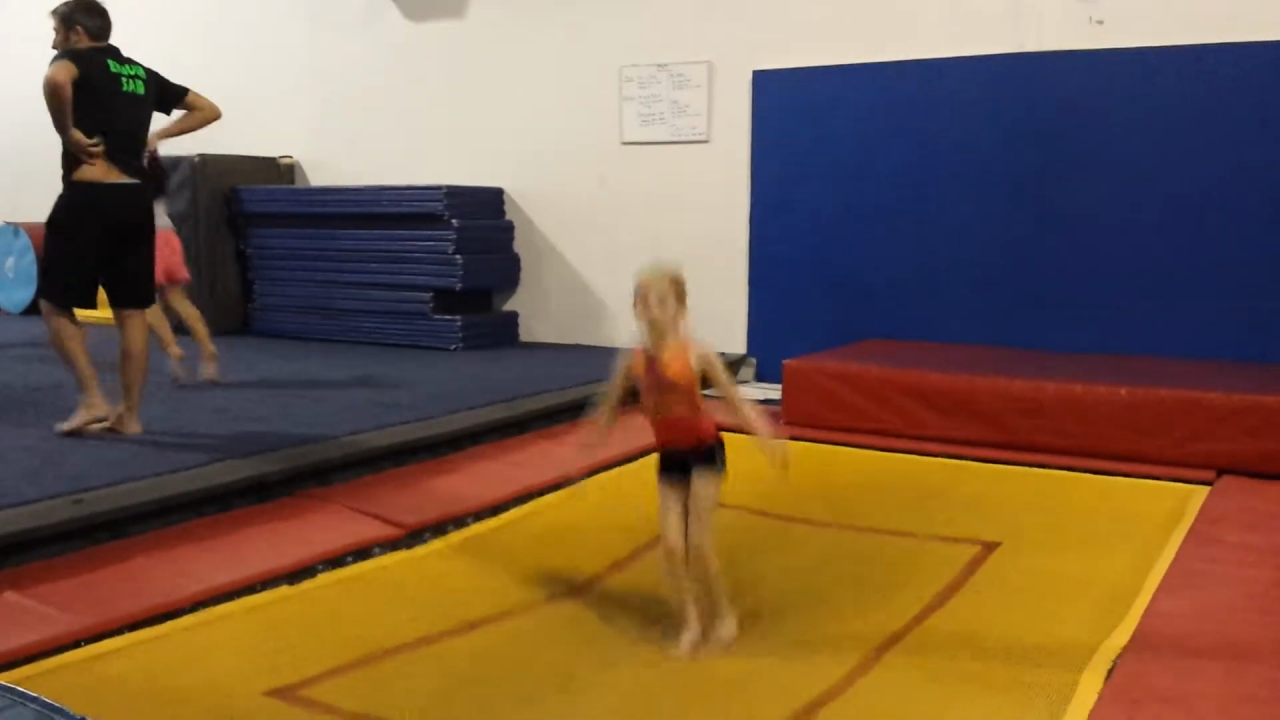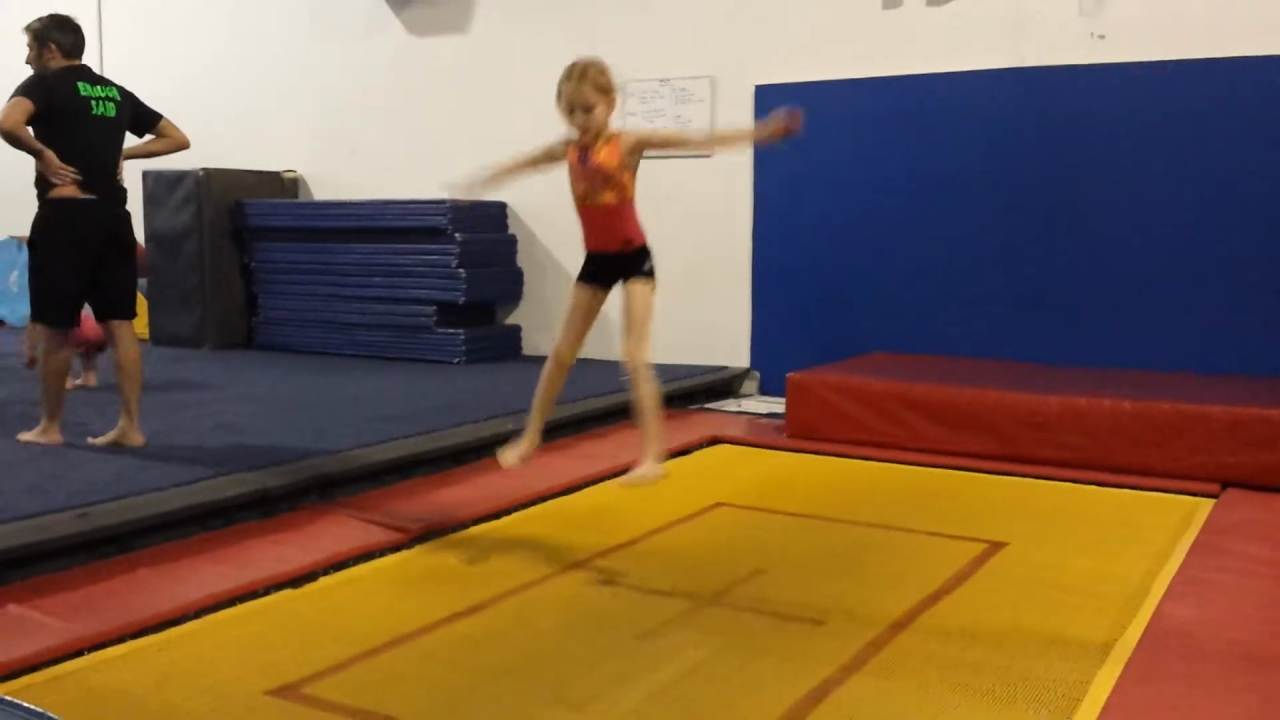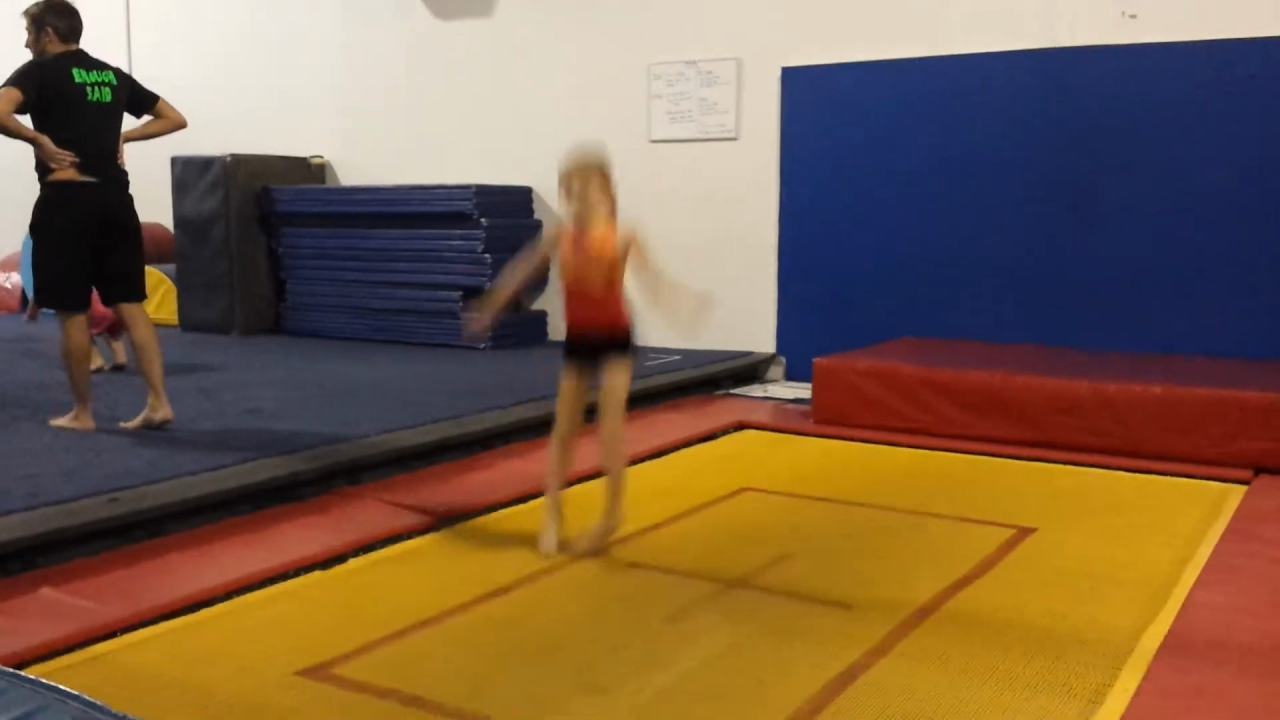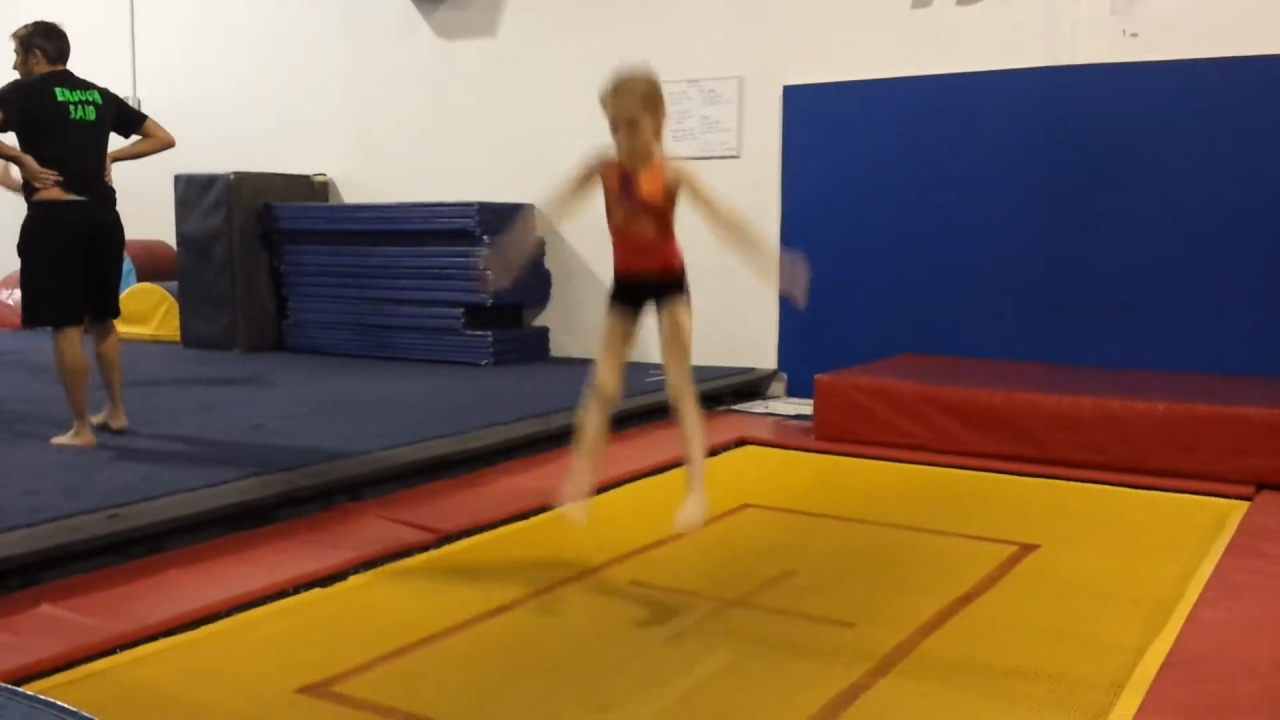
dt=0.5s
person 1, frame 1
left shoulder: (77, 61)
right shoulder: (142, 73)
left elbow: (56, 81)
right elbow: (209, 109)
left wrist: (68, 132)
right wrist: (156, 136)
left hip: (88, 200)
right hip: (136, 201)
left knee: (54, 303)
right knee: (131, 311)
left ankle: (92, 400)
right ankle: (126, 413)
person 1, frame 2
left shoulder: (45, 85)
right shoulder: (116, 93)
right elbow: (177, 139)
left wrist: (41, 152)
right wrist: (121, 153)
left hip: (66, 217)
right hip: (113, 216)
left knee: (56, 329)
right knee: (120, 324)
left ankle: (50, 427)
right ankle: (129, 426)
person 1, frame 3
left shoulder: (40, 72)
right shoulder: (113, 75)
right elbow: (174, 118)
left wrist: (37, 139)
right wrist: (123, 137)
left hip: (66, 201)
right hip: (115, 199)
left knee: (72, 312)
right knee: (130, 305)
left ankle: (82, 413)
right ankle: (158, 401)
person 1, frame 4
right shoulder: (100, 96)
right elbow: (162, 138)
right wrist: (110, 156)
left hip: (54, 219)
right hip: (102, 216)
left knee: (66, 327)
right knee: (101, 321)
left ankle: (82, 429)
right ankle: (114, 410)
person 2, frame 1
left shoulder: (697, 354)
right shoulder: (633, 361)
left elbow: (734, 399)
right elbow: (609, 407)
left wrist: (769, 439)
left hip: (704, 450)
right hip: (669, 456)
left knee: (698, 544)
right knee: (673, 545)
left ankle: (725, 614)
right ankle: (693, 621)
person 2, frame 2
left shoulder: (629, 144)
right shoulder: (566, 148)
left elbow: (695, 140)
right elbow: (520, 164)
left wrist: (760, 132)
right wrist: (479, 183)
left hip: (633, 258)
right hip: (596, 260)
left knee: (634, 359)
right knee: (561, 353)
left ankle: (652, 452)
right ankle: (531, 438)
person 2, frame 3
left shoulder: (621, 235)
right shoulder: (558, 235)
left elbow: (650, 274)
right elbow: (523, 268)
left wrist: (675, 294)
right wrist: (489, 307)
left hip: (614, 338)
right hip: (578, 340)
left knee: (610, 430)
right knee: (563, 431)
left ankle: (611, 512)
right ankle: (552, 516)
person 2, frame 4
left shoulder: (672, 173)
right shoulder: (603, 167)
left elbow: (722, 216)
right elbow: (555, 208)
left wrist: (771, 261)
right wrist: (513, 250)
left hip: (666, 280)
right hip: (625, 283)
left knee: (680, 387)
right knee: (603, 387)
left ankle: (696, 490)
right ankle: (579, 482)
